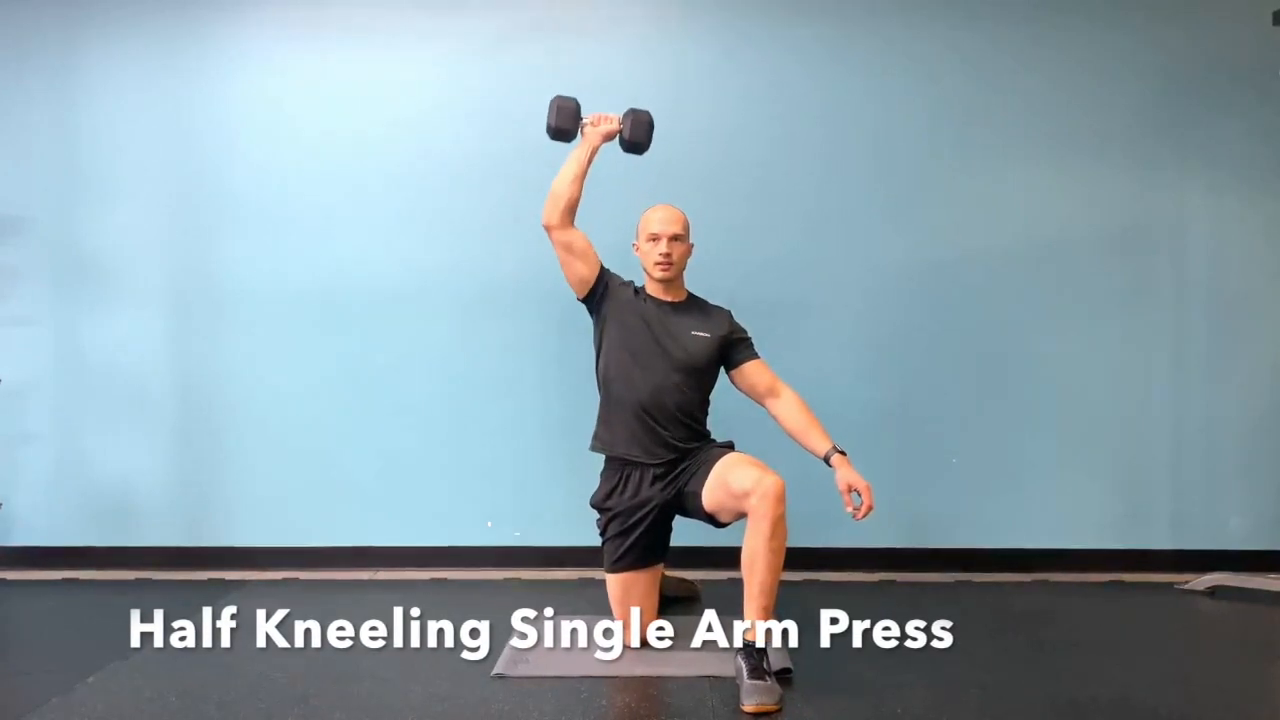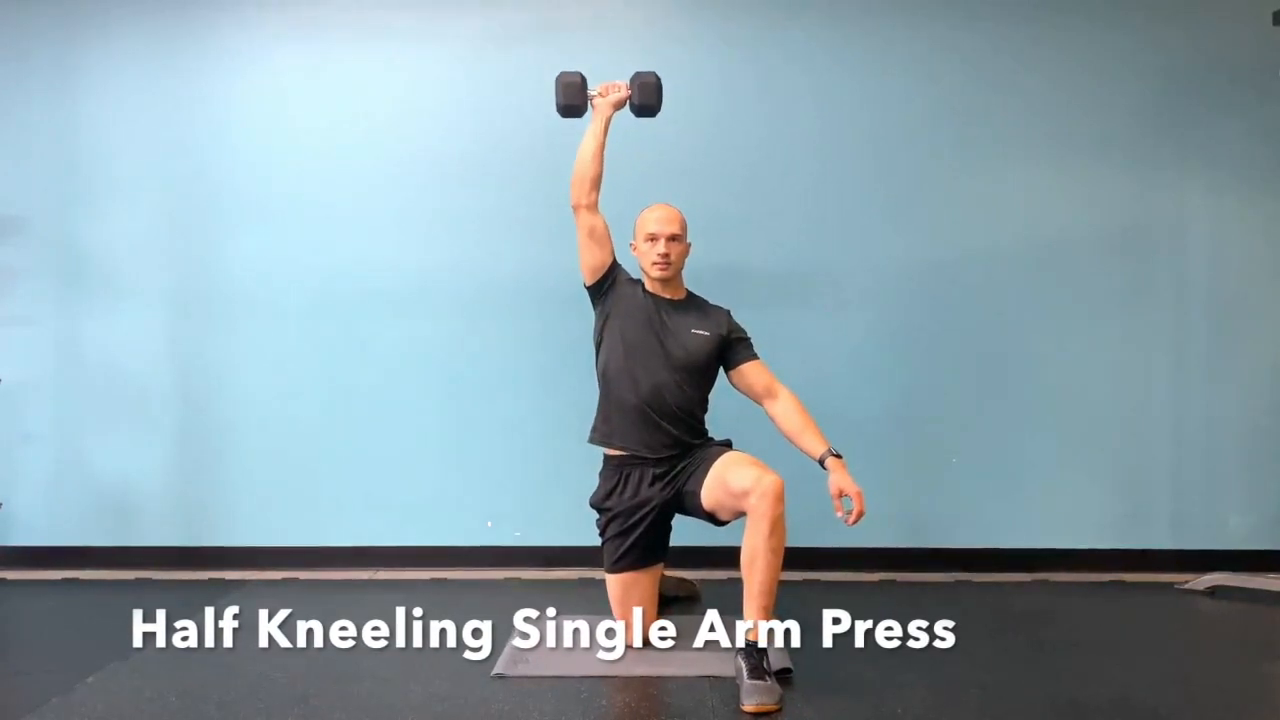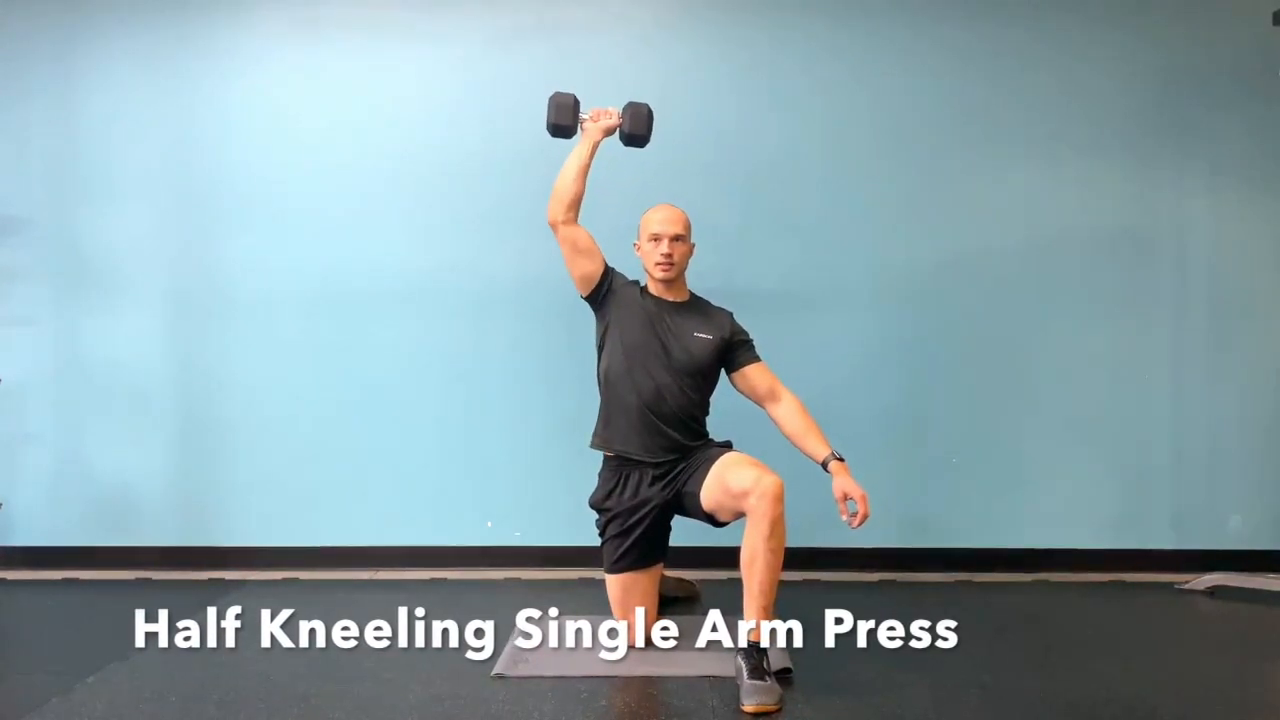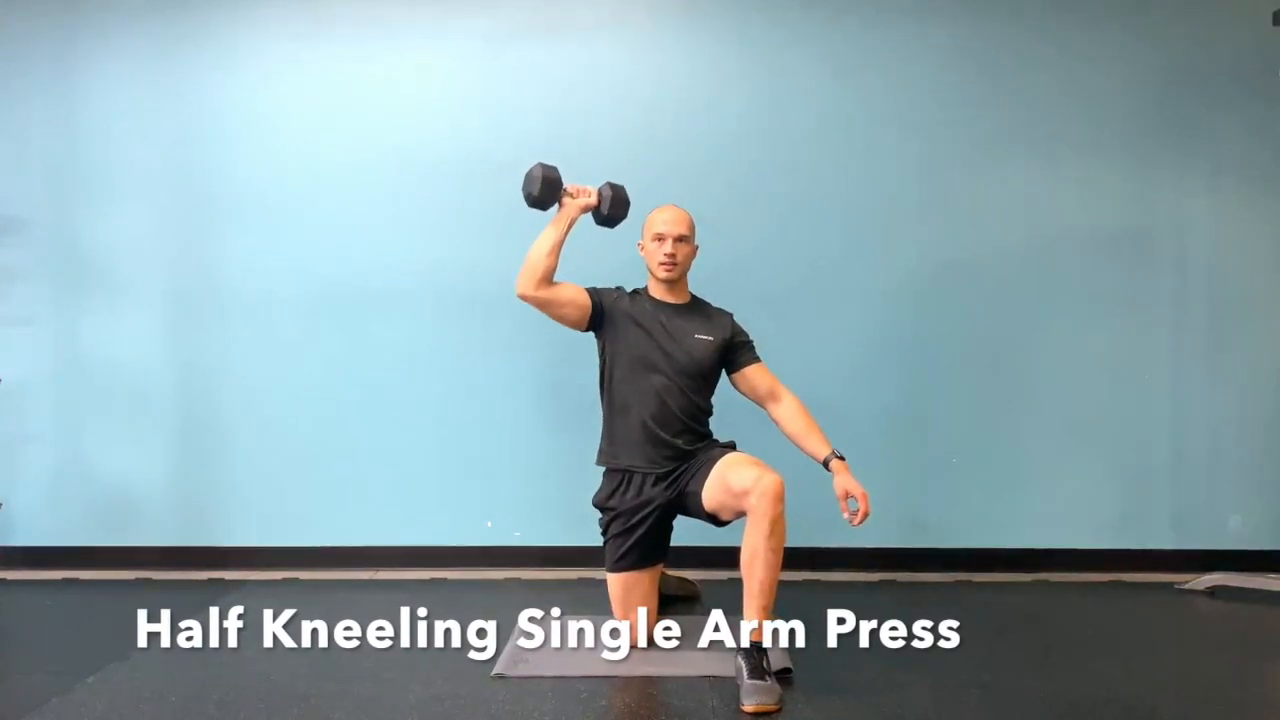
dt=0.4s
person 1, frame 1
left shoulder: (717, 322)
right shoulder: (611, 299)
left elbow: (774, 394)
right elbow: (556, 222)
left wrist: (836, 459)
right wrist: (590, 144)
left hip: (695, 463)
right hip: (629, 478)
left knee: (768, 489)
right knee: (635, 636)
left ankle: (753, 650)
right ankle: (660, 578)
person 1, frame 2
left shoulder: (716, 323)
right shoulder: (613, 294)
left elbow: (772, 396)
right elbow: (583, 203)
left wrist: (831, 461)
right wrist: (604, 115)
left hip: (693, 462)
right hip: (627, 476)
left knee: (766, 487)
right knee: (634, 635)
left ankle: (752, 650)
right ankle: (663, 579)
person 1, frame 3
left shoulder: (719, 324)
right shoulder: (613, 298)
left elbow: (774, 397)
right elbow: (562, 218)
left wrist: (834, 463)
right wrist: (592, 138)
left hip: (693, 463)
right hip: (627, 477)
left knee: (766, 488)
right knee: (635, 635)
left ankle: (752, 651)
right ankle: (657, 578)
person 1, frame 4
left shoulder: (720, 325)
right shoulder: (613, 309)
left elbow: (775, 397)
right elbow: (532, 287)
left wrist: (834, 462)
right wrist: (569, 212)
left hip: (696, 464)
right hip: (631, 480)
left knee: (767, 486)
right knee: (634, 633)
left ankle: (752, 650)
right ankle: (656, 575)
